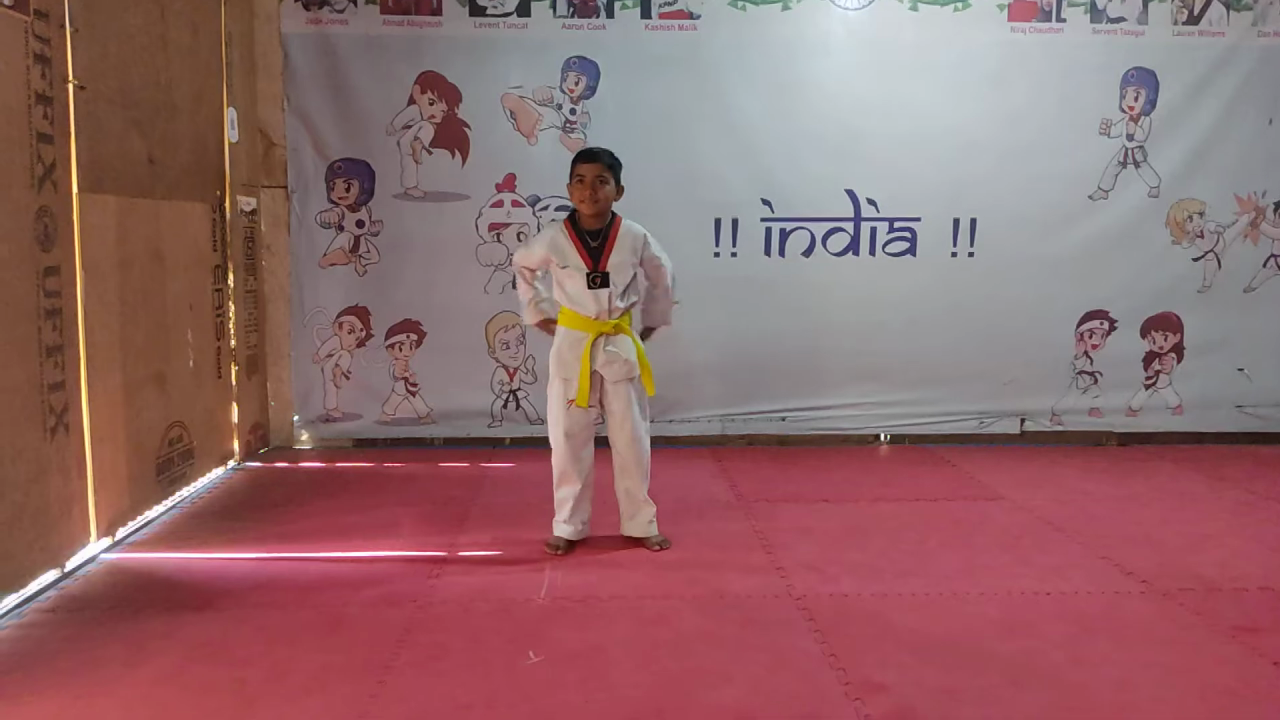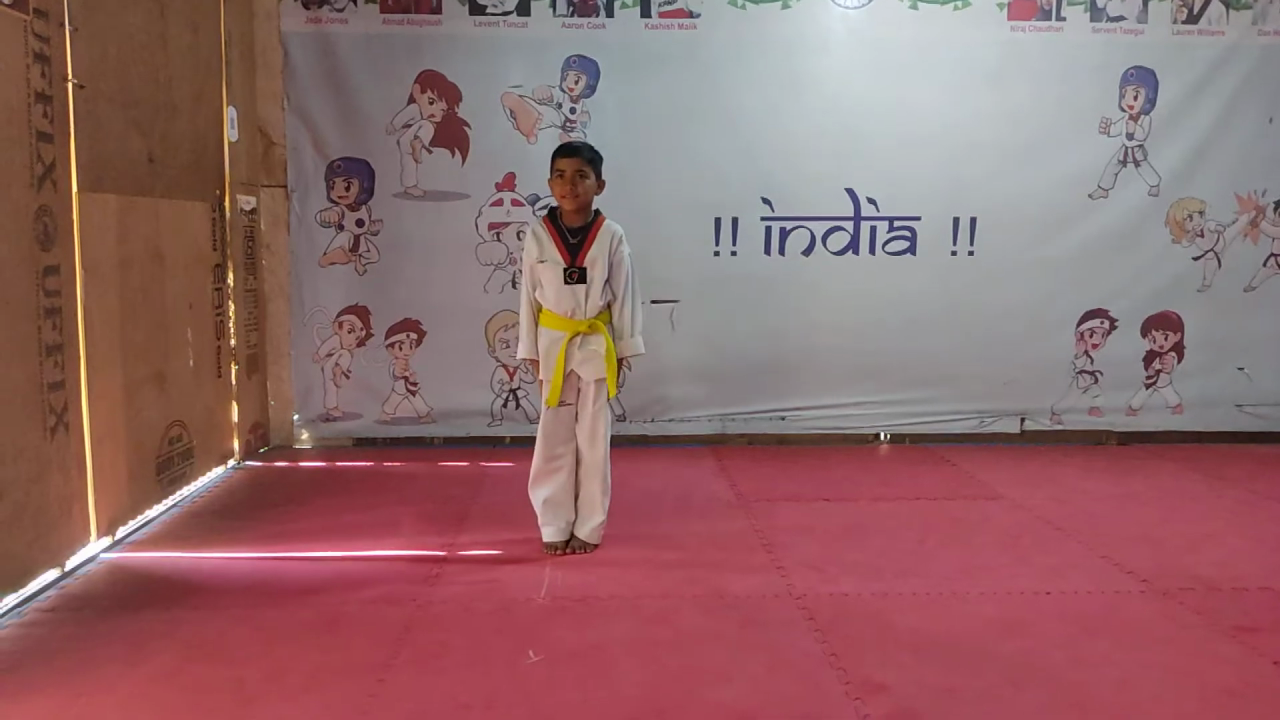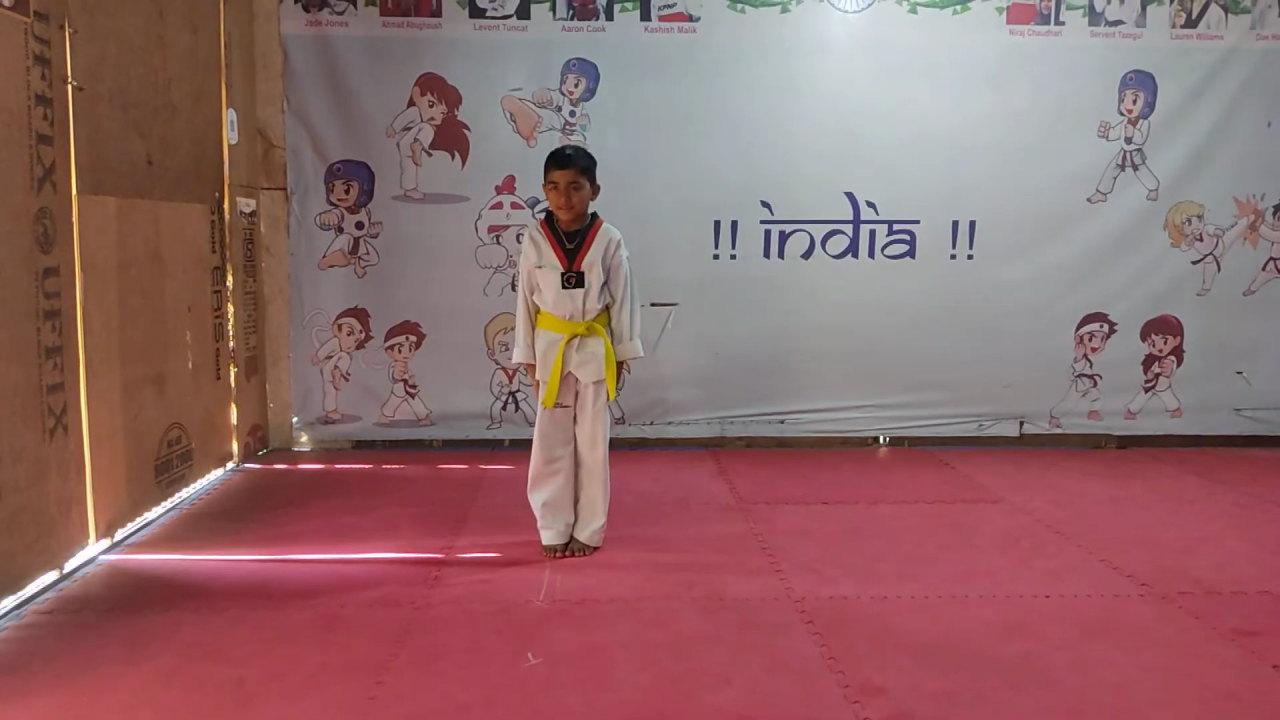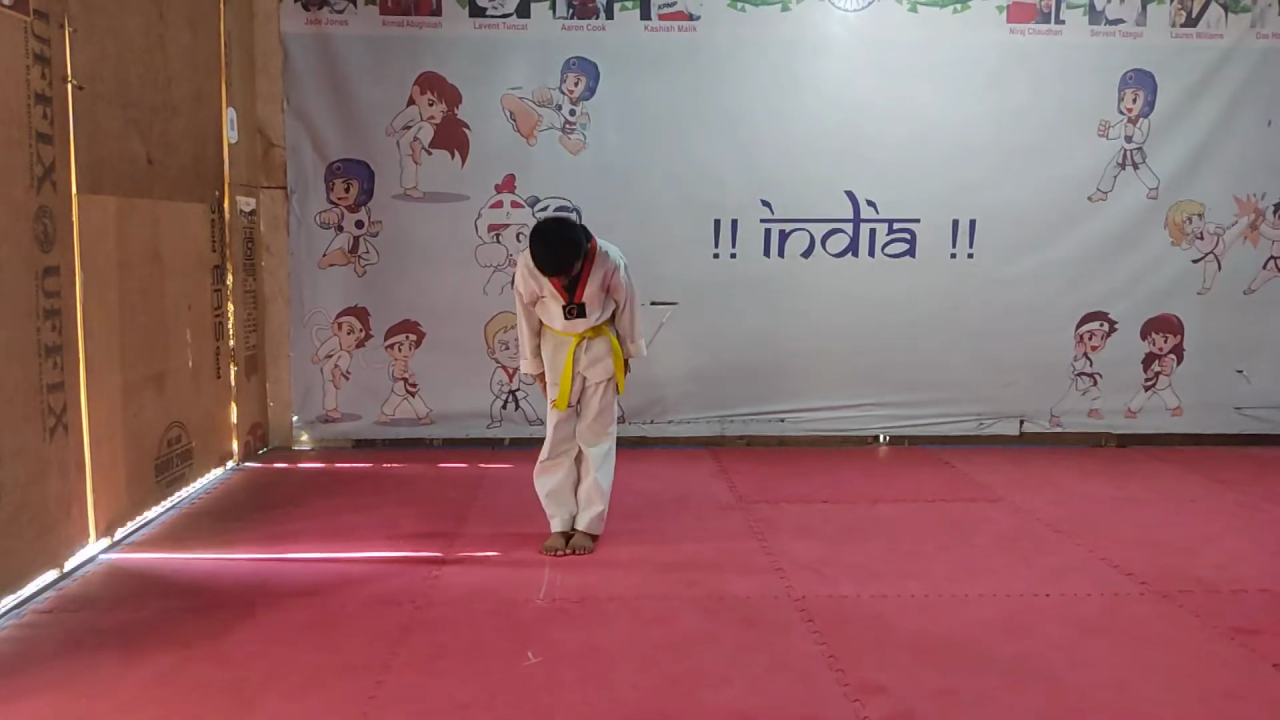
dt=0.5s
person 1, frame 1
left shoulder: (635, 237)
right shoulder: (553, 239)
left elbow: (662, 278)
right elbow: (522, 267)
left wrist: (652, 321)
right wrist: (538, 313)
left hip: (619, 347)
right hip: (572, 347)
left knee: (632, 440)
right knee: (568, 441)
left ankle: (641, 524)
right ankle: (568, 526)
person 1, frame 2
left shoulder: (612, 237)
right shoulder: (538, 236)
left elbow: (624, 299)
right elbow: (529, 298)
left wrist: (621, 357)
right wrist: (533, 355)
left hip: (597, 347)
right hip: (553, 346)
left knee: (593, 441)
right knee: (554, 442)
left ankle: (588, 529)
right ankle: (556, 528)
person 1, frame 3
left shoulder: (610, 241)
right shoulder: (535, 241)
left elbow: (623, 301)
right elbow: (525, 301)
left wrist: (620, 358)
right wrist: (529, 359)
left hip: (594, 350)
right hip: (551, 348)
left knee: (592, 443)
right knee: (550, 444)
left ankle: (588, 531)
right ankle: (554, 531)
person 1, frame 4
left shoulder: (609, 261)
right shoulder: (527, 269)
left elbow: (626, 309)
right elbow: (527, 320)
left wrist: (624, 357)
right wrist: (536, 365)
left hip: (599, 352)
right hip: (558, 355)
left knee: (597, 438)
right knee: (559, 439)
left ankle: (587, 525)
right ankle: (560, 524)
